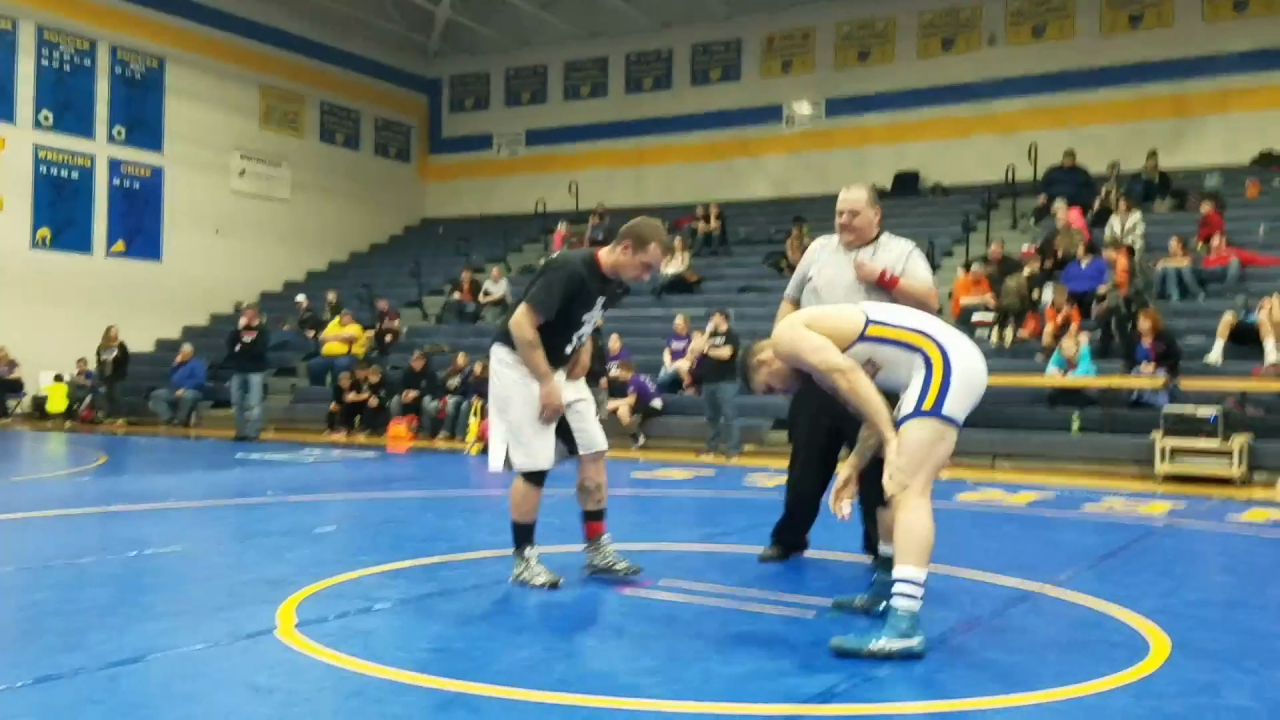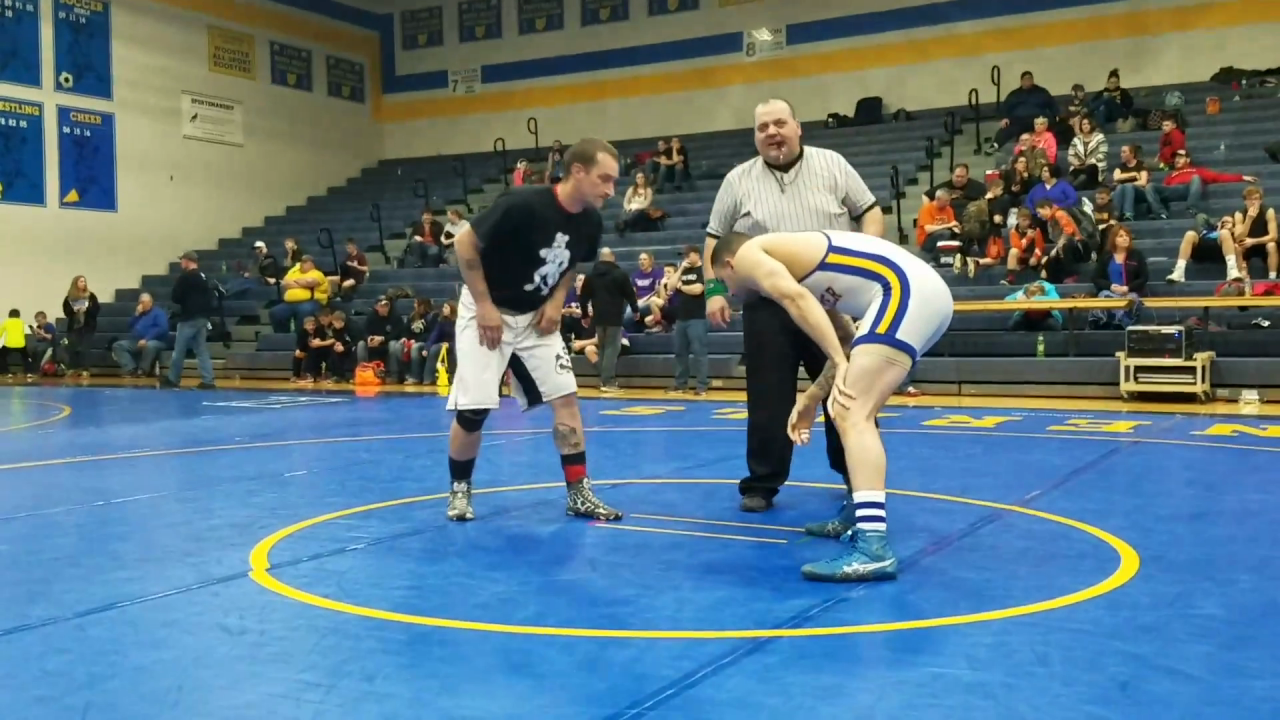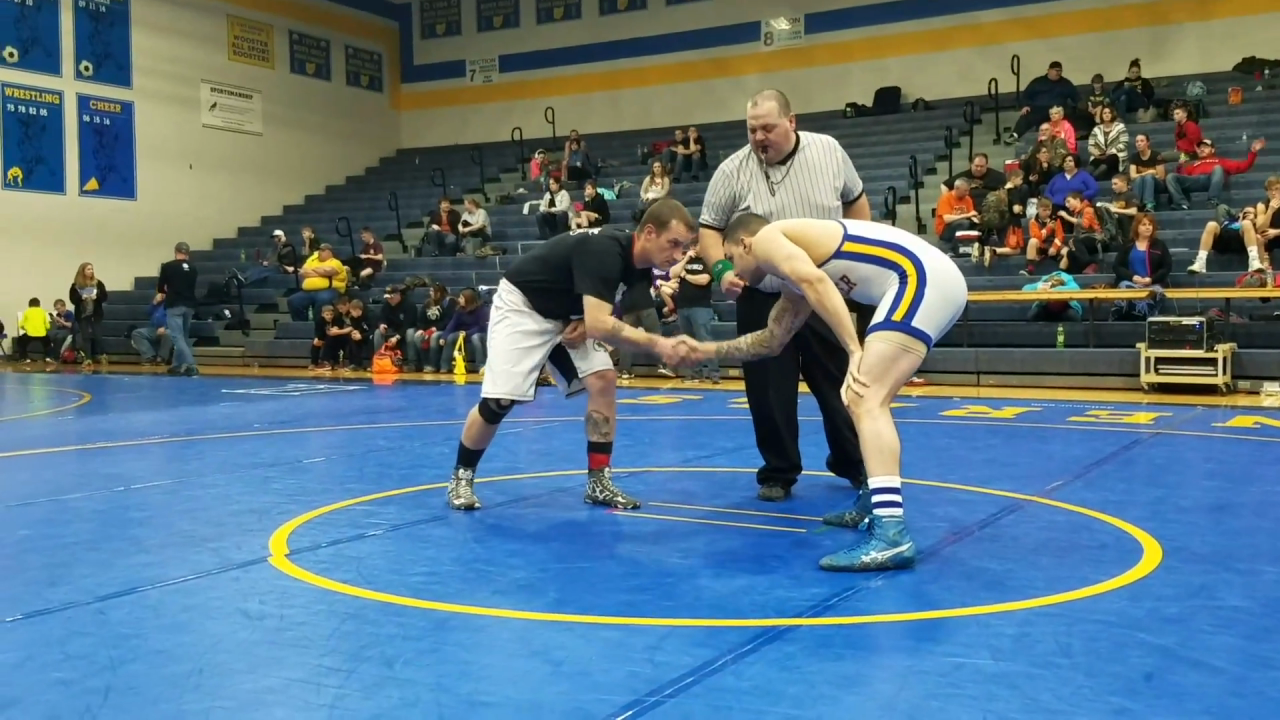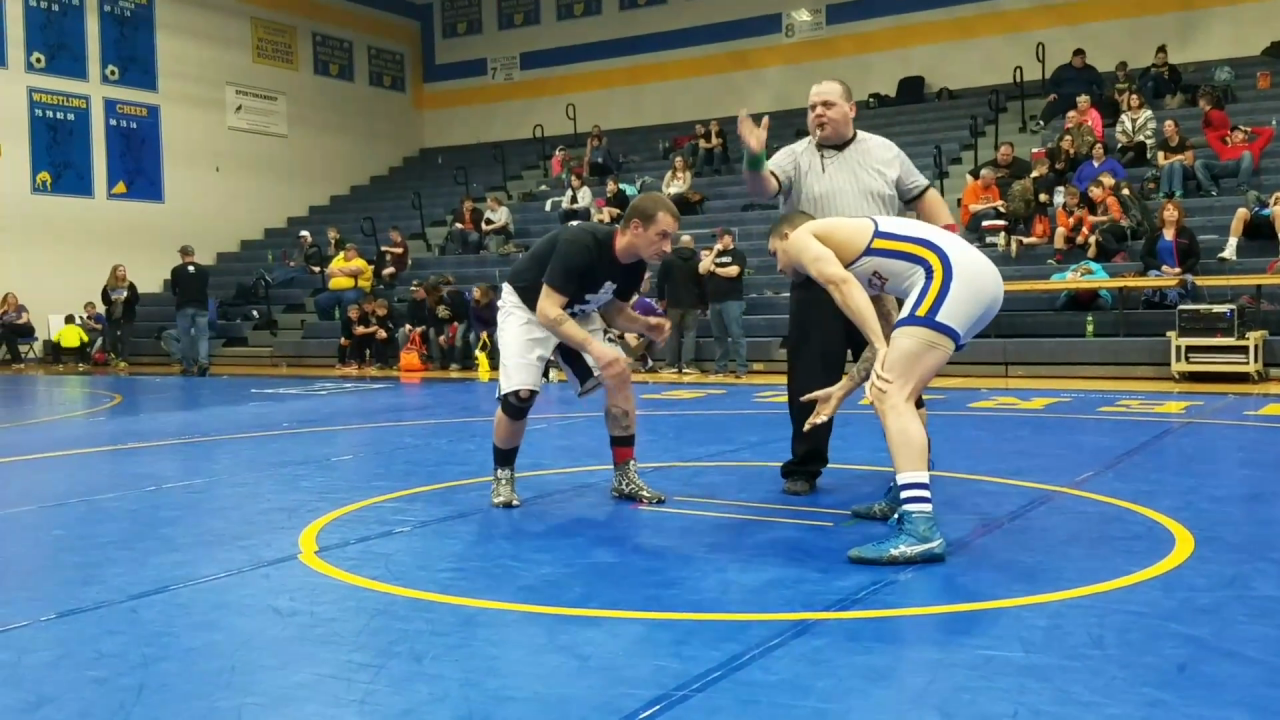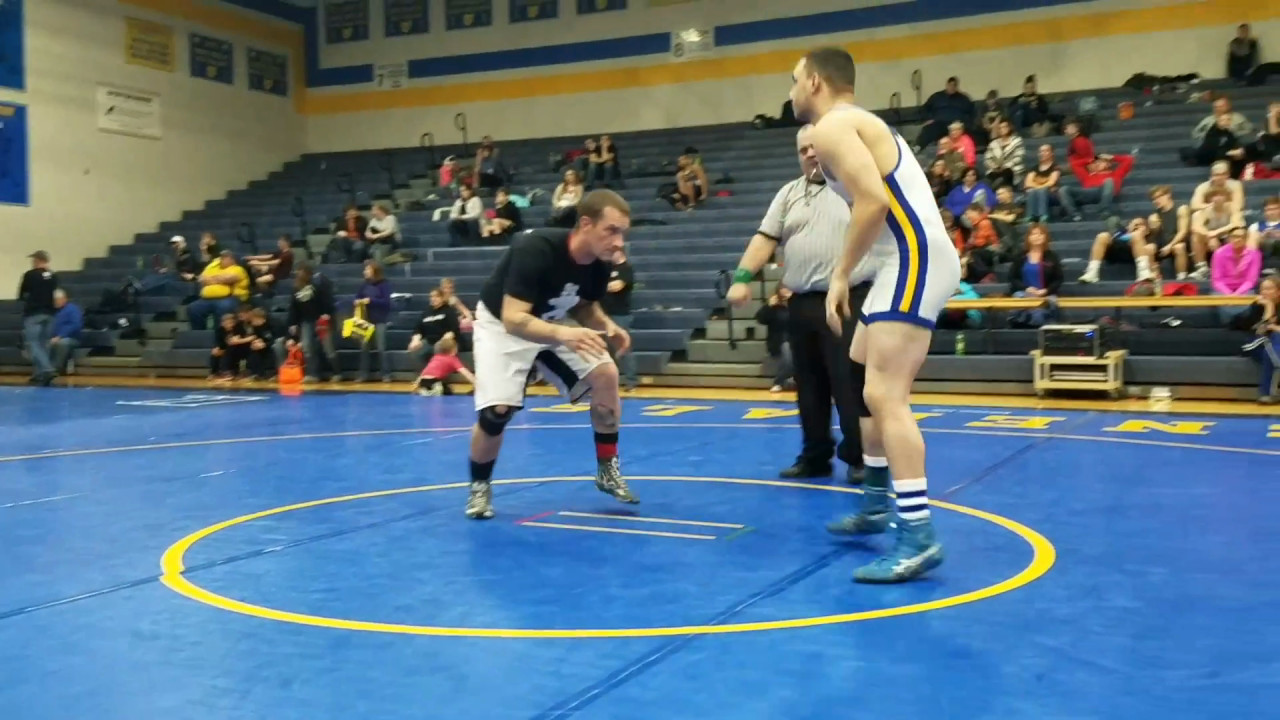
dt=1s
person 1, frame 1
left shoulder: (901, 251)
right shoulder: (819, 249)
left elbow: (930, 300)
right elbow: (790, 302)
left wrist: (884, 276)
right hip: (817, 378)
left knee: (877, 465)
right knee: (806, 461)
left ankle: (884, 548)
right ankle: (789, 536)
person 1, frame 2
left shoulder: (832, 165)
right shoulder: (738, 180)
left elbow: (873, 214)
right elbow: (715, 240)
right wrist: (715, 290)
right hip: (767, 308)
right knee: (768, 399)
left ankle: (855, 474)
right ankle: (761, 483)
person 1, frame 3
left shoulder: (828, 151)
right shoulder: (733, 171)
left elbow: (855, 201)
right elbow: (709, 227)
right wrist: (722, 269)
right hip: (762, 302)
left knee: (839, 385)
right knee: (770, 392)
left ankle: (854, 465)
right ankle: (778, 473)
person 1, frame 4
left shoulder: (884, 151)
right shoulder: (795, 157)
left elbow: (922, 195)
right elbow: (765, 185)
left wrist: (948, 234)
right wrist: (754, 157)
right hip: (818, 290)
right knee: (810, 381)
right ankle: (803, 467)
person 1, frame 5
right shoulder: (789, 193)
right elbow: (764, 240)
right wrist: (741, 279)
left hip: (848, 301)
right hip: (804, 304)
left knee: (849, 378)
right knee: (809, 385)
left ankle: (859, 455)
right ankle: (814, 456)
person 2, frame 1
left shoulder: (785, 335)
right shoulder: (818, 359)
left elbow: (846, 372)
right elbow: (876, 413)
left wrist: (892, 441)
right wrist: (853, 467)
left hip: (944, 363)
right hip: (958, 361)
left knee: (907, 491)
right knee: (901, 485)
left ankle: (904, 628)
right ankle: (888, 590)
person 2, frame 2
left shoulder: (748, 254)
right shoulder: (784, 255)
left elbow: (797, 298)
right elbow: (845, 341)
left wrist: (841, 364)
right wrist: (812, 398)
left hip: (905, 290)
right hip: (927, 290)
left knee: (851, 415)
right knee: (857, 410)
left ankle: (874, 548)
right ankle: (859, 517)
person 2, frame 3
left shoulder: (766, 238)
right shoulder: (794, 284)
left elbow: (816, 281)
right elbow: (772, 340)
left wrist: (855, 352)
right wrist: (708, 350)
left hip: (919, 278)
right hip: (938, 279)
left knee: (864, 400)
right knee: (869, 398)
left ankle: (890, 535)
right ankle: (877, 502)
person 2, frame 4
left shoulder: (800, 237)
right shoulder: (847, 244)
left elbow: (839, 281)
right elbow: (892, 335)
left wrist: (881, 347)
right wrist: (842, 390)
left hip: (951, 274)
right hip: (979, 276)
left knee: (889, 396)
right knee: (897, 391)
left ankle: (921, 530)
right ankle: (906, 497)
person 2, frame 5
left shoulder: (832, 126)
right shoulder: (859, 127)
left elbow: (872, 201)
left wrist: (841, 275)
left hip: (915, 261)
right hip: (916, 261)
left knee: (884, 396)
right knee: (866, 377)
left ankle: (917, 538)
right ankle: (876, 502)
person 3, frame 1
left shoulder: (613, 280)
right shoulder: (570, 270)
right elbow: (521, 323)
left wrist: (584, 348)
right wrist: (546, 384)
left hip: (560, 367)
right hip: (519, 365)
left knee: (593, 452)
right knee: (533, 466)
left ankle: (598, 549)
right ankle: (524, 560)
person 3, frame 2
left shoulder: (591, 223)
right shoulder: (521, 204)
right elbow: (465, 244)
left wrist: (557, 301)
right wrist: (484, 305)
left hip: (536, 318)
right hip: (489, 313)
left knee: (565, 398)
right knee: (472, 410)
left ankle: (579, 494)
right ankle: (460, 489)
person 3, frame 3
left shoulder: (640, 263)
right shoulder: (604, 250)
right elbow: (599, 325)
left wrist: (584, 322)
right wrist: (656, 343)
left hip: (567, 314)
right hip: (521, 305)
left knee: (603, 380)
right knee: (499, 401)
left ankle: (599, 482)
right ankle: (462, 476)
person 3, frame 4
left shoulder: (635, 264)
right shoulder: (581, 243)
left elbow: (614, 314)
right elbow: (546, 311)
left wrist: (645, 324)
right wrist: (593, 347)
left hip: (576, 312)
right hip: (526, 307)
left knee: (619, 376)
right knee: (520, 395)
left ankle: (625, 475)
right ankle: (503, 476)
person 3, frame 5
left shoulder: (599, 263)
right shoulder: (536, 249)
left elbow: (585, 307)
right elbow: (513, 319)
left wrist: (607, 327)
right wrist: (562, 334)
left hip: (551, 321)
right hip: (500, 324)
left knee: (606, 376)
right knee: (497, 411)
left ankle: (608, 471)
right ankle: (479, 487)
